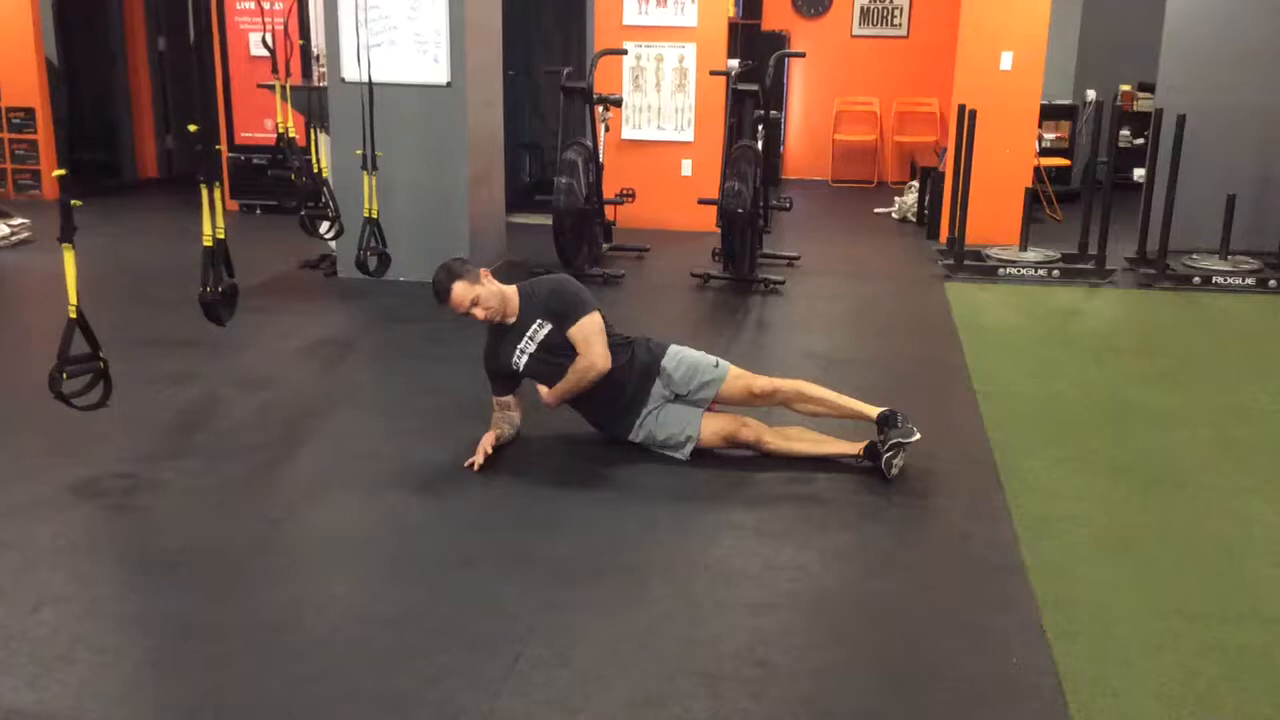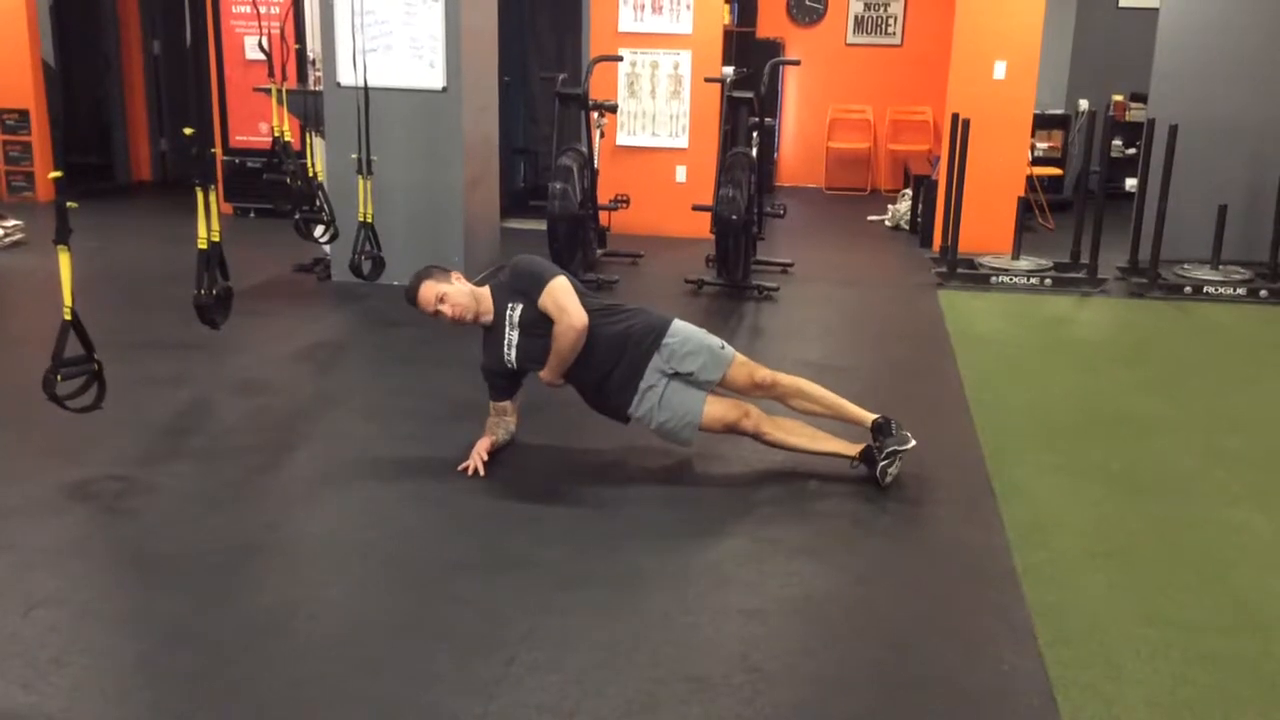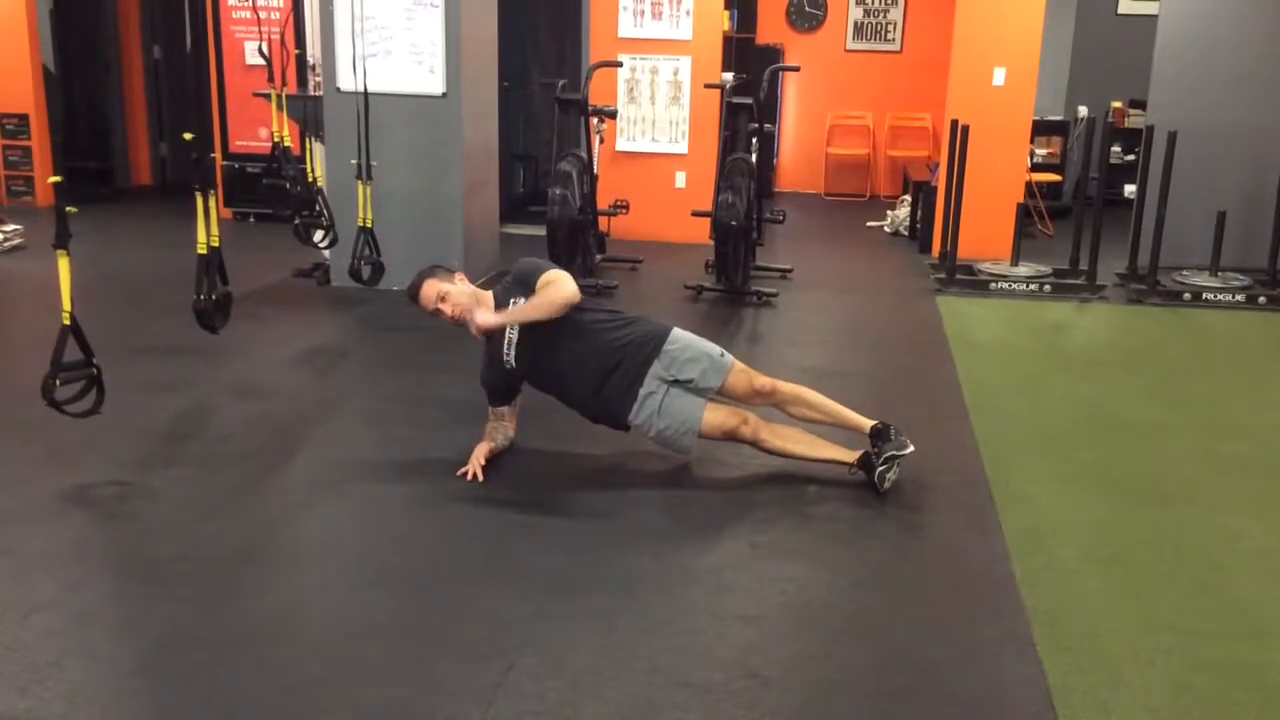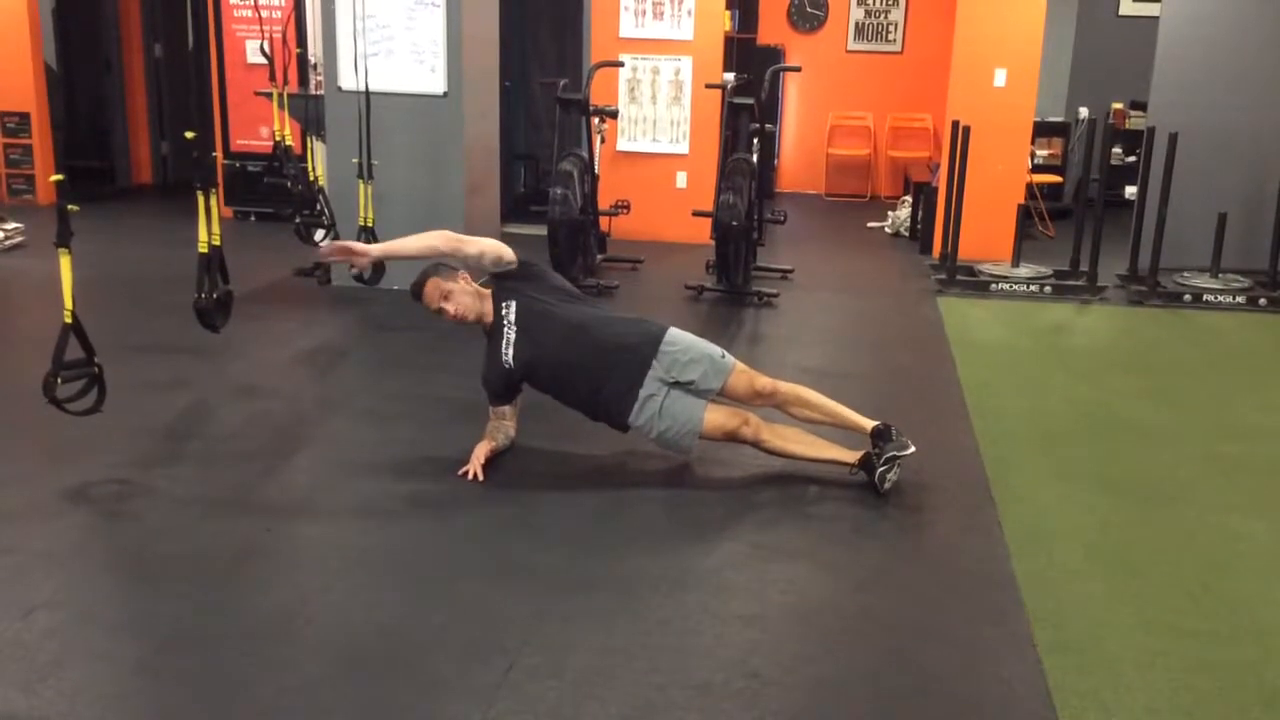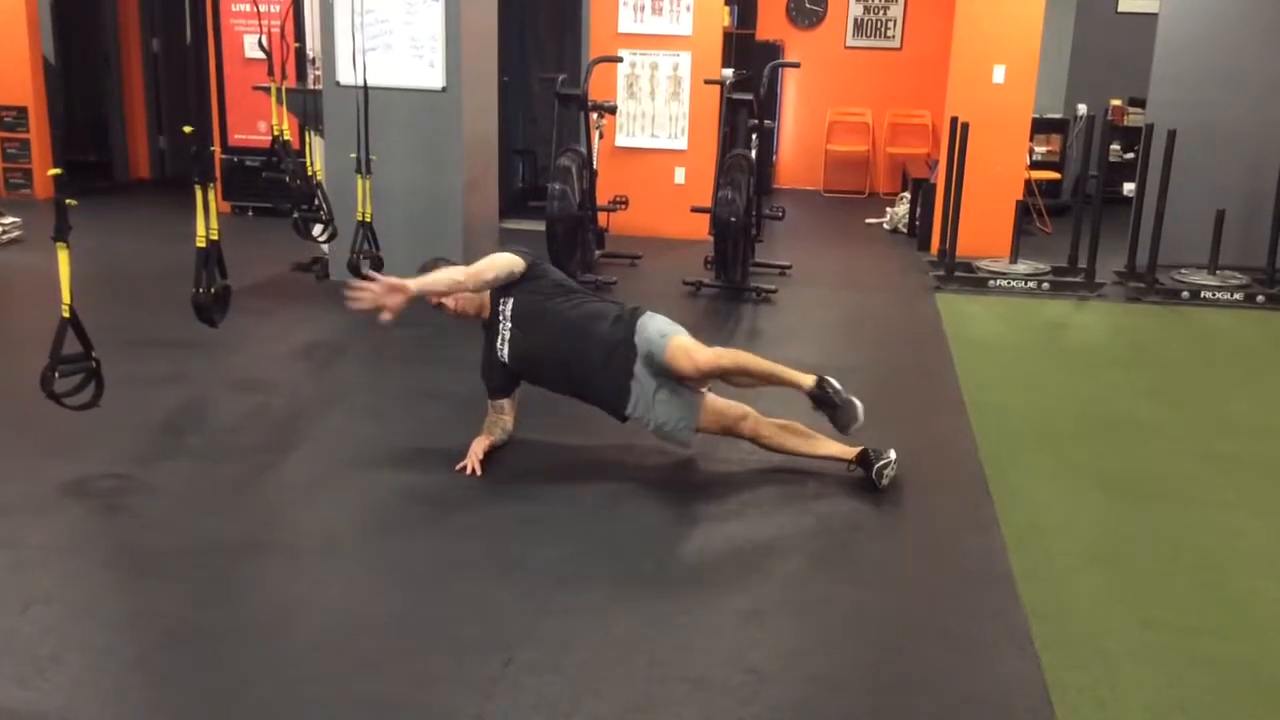
dt=1s
person 1, frame 1
left shoulder: (555, 292)
right shoulder: (498, 353)
left elbow: (597, 361)
right elbow: (508, 411)
left wrist: (554, 394)
right wrist: (493, 435)
left hip: (654, 367)
right hip: (634, 420)
left knee: (762, 389)
right knee: (745, 433)
left ankle: (881, 415)
right ankle: (867, 451)
person 1, frame 2
left shoulder: (520, 274)
right shoulder: (496, 357)
left elbow: (575, 322)
right elbow: (504, 416)
left wrist: (552, 373)
right wrist: (487, 441)
left hip: (655, 341)
right hip: (638, 392)
left knee: (762, 382)
right knee: (745, 420)
left ankle: (876, 425)
right ankle: (864, 454)
person 1, frame 3
left shoulder: (522, 276)
right shoulder: (494, 364)
left elbow: (568, 293)
right elbow: (504, 423)
left wrist: (499, 318)
right wrist: (485, 446)
left hip: (653, 348)
right hip: (637, 401)
left knee: (762, 390)
right knee: (745, 428)
left ankle: (876, 431)
right ankle: (862, 461)
person 1, frame 4
left shoulder: (514, 279)
right shoulder: (498, 362)
left elbow: (453, 244)
right elbow: (504, 426)
left wrist: (374, 251)
right wrist: (485, 447)
left hip: (654, 348)
right hip: (637, 402)
left knee: (762, 391)
right knee: (746, 428)
left ankle: (875, 432)
right ankle: (862, 462)
person 1, frame 5
left shoulder: (517, 278)
right shoulder: (496, 358)
left elbow: (472, 273)
right elbow: (502, 416)
left wrist: (409, 286)
right wrist: (485, 439)
left hip: (639, 336)
right hip: (635, 396)
left knee: (700, 363)
right knee: (741, 422)
left ankle: (813, 386)
right ankle: (856, 457)
